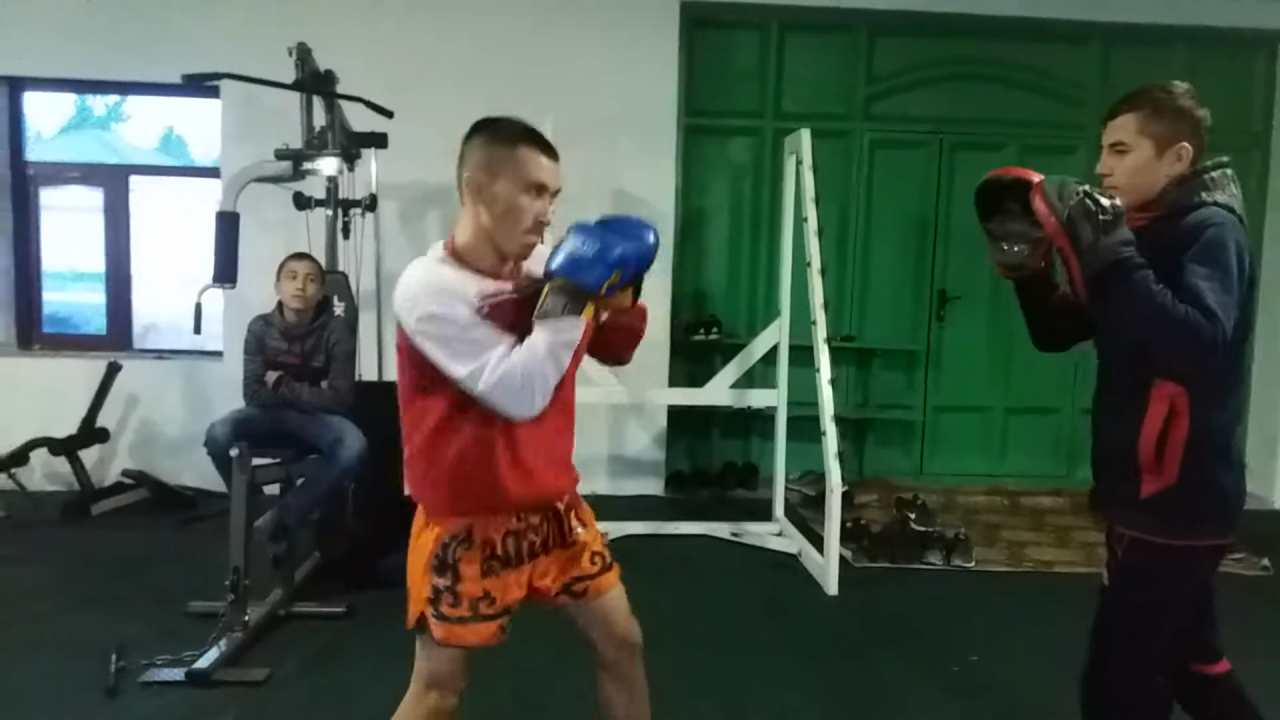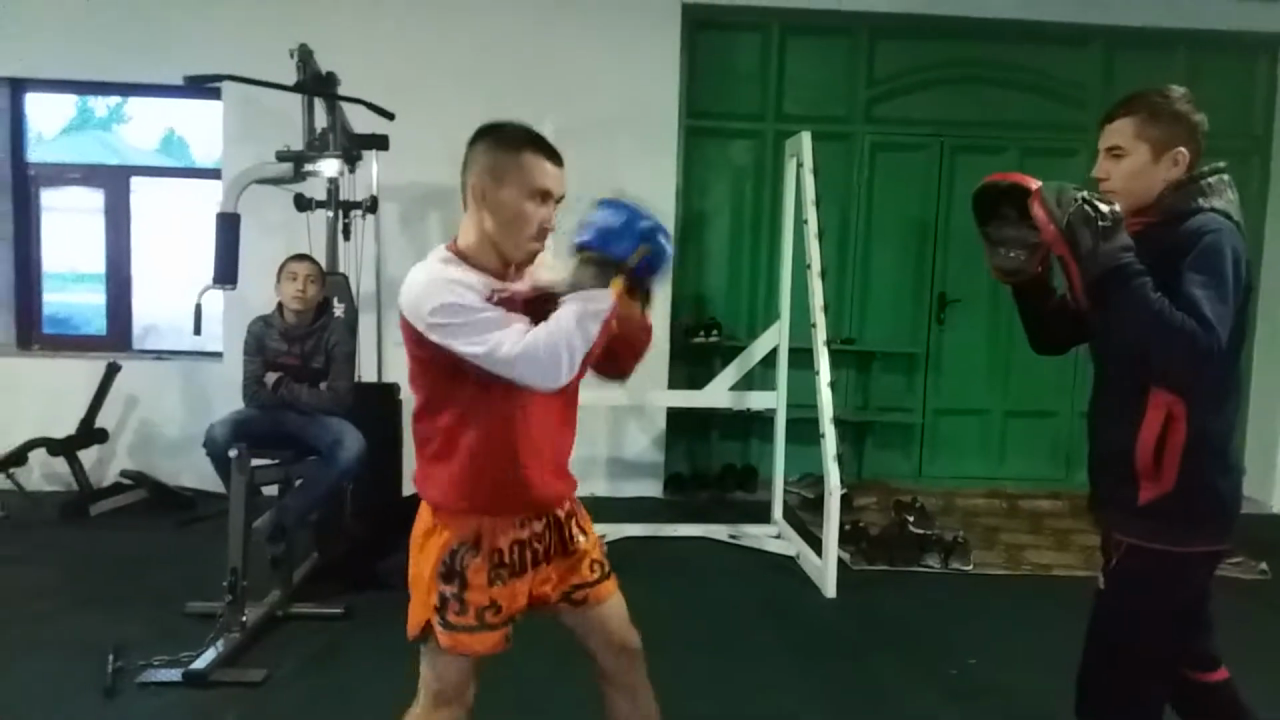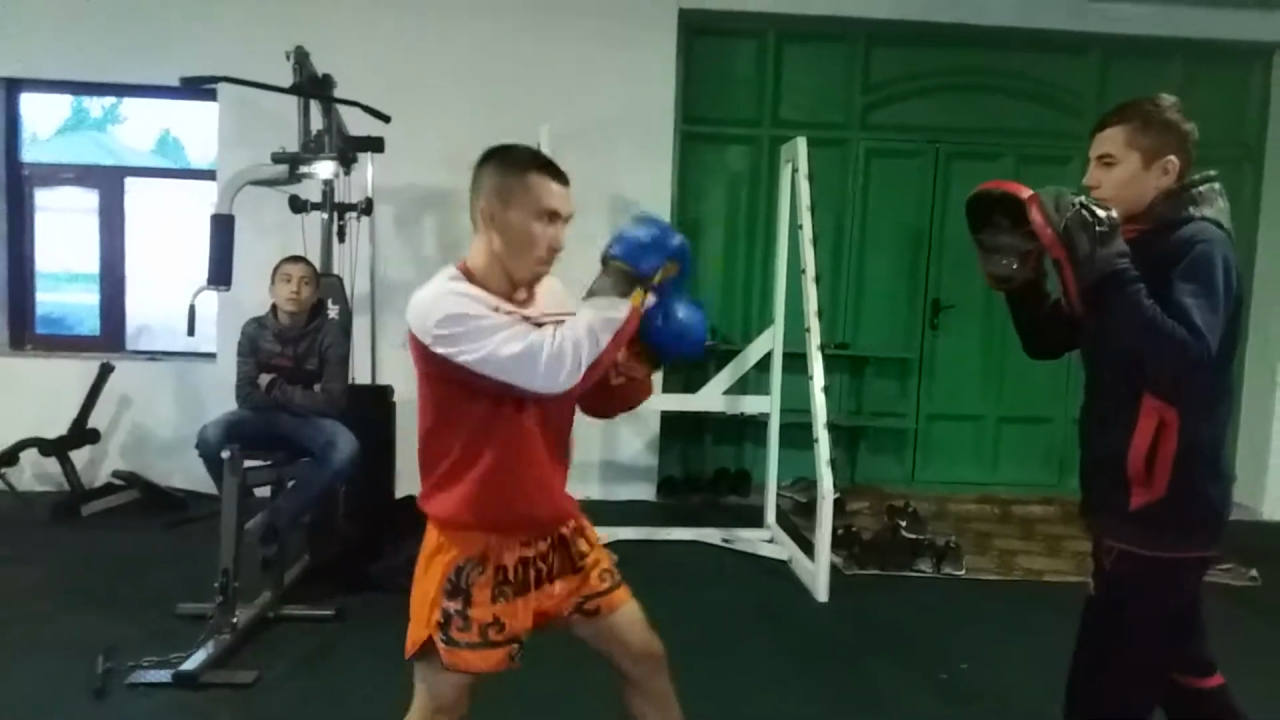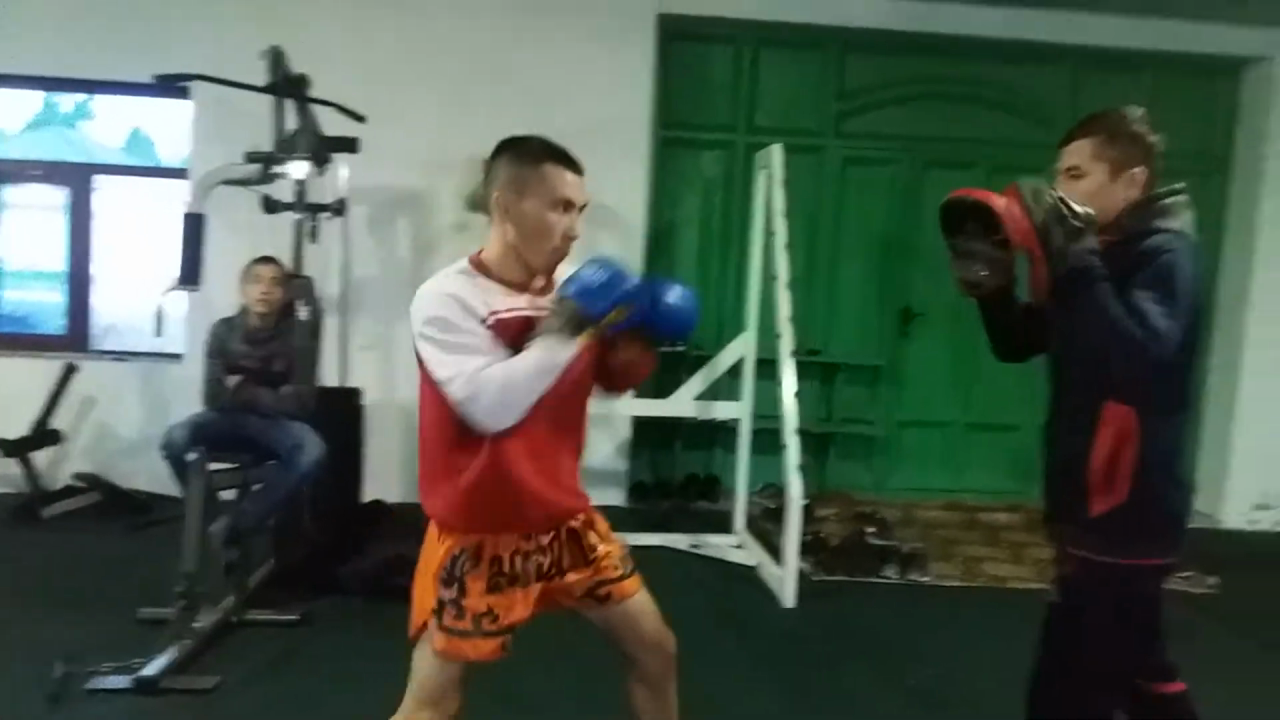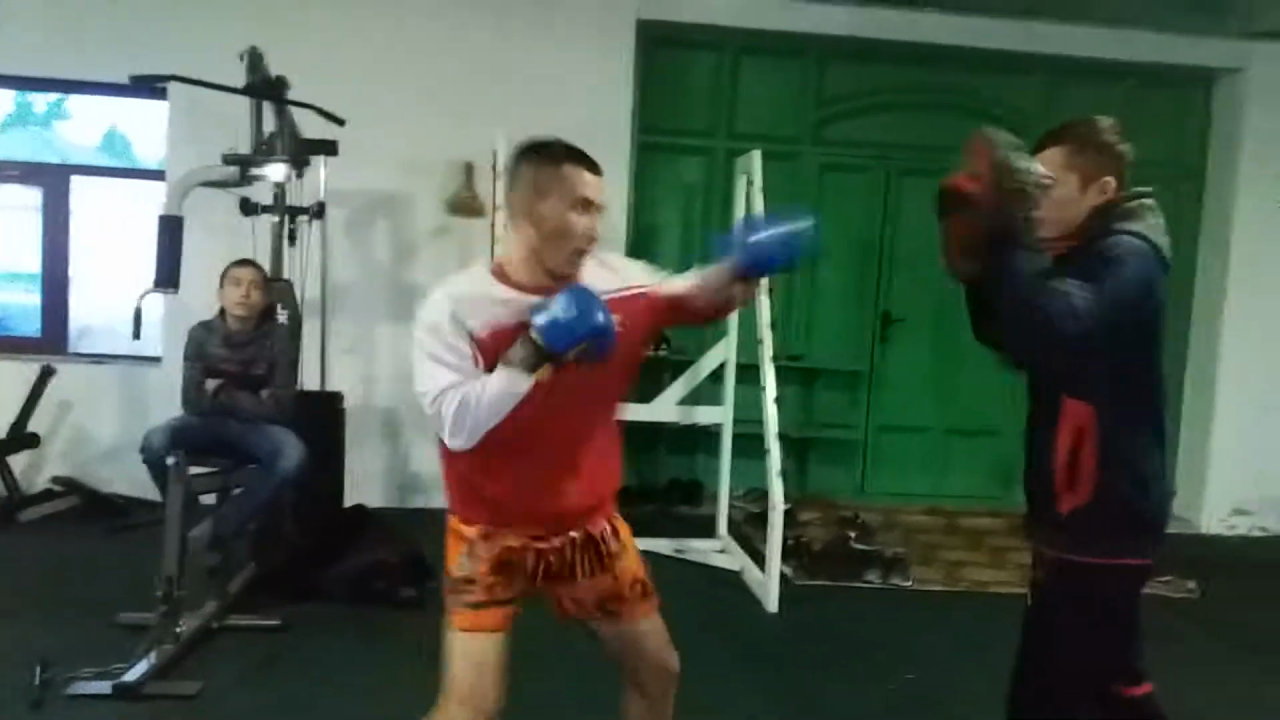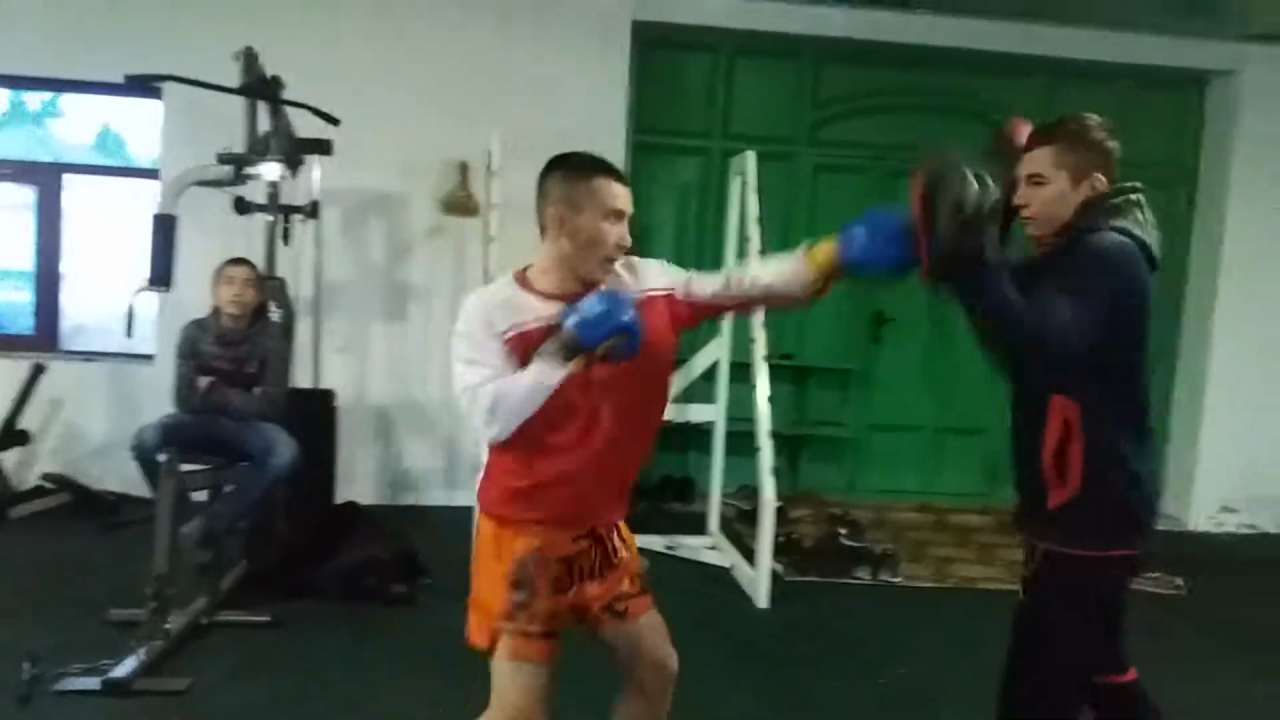
dt=0.1s
person 1, frame 1
left shoulder: (1209, 233)
right shoulder: (1147, 234)
left elbow: (1199, 348)
right elbow: (1057, 332)
left wrist: (1111, 260)
right wrist: (1028, 267)
left hip: (1175, 498)
right hip: (1152, 495)
right knee: (1189, 661)
person 1, frame 2
left shoulder: (1207, 239)
right shoulder: (1144, 239)
left elbow: (1193, 357)
right elbow: (1054, 336)
left wrist: (1110, 265)
right wrist: (1026, 273)
left hip: (1172, 504)
right hip: (1150, 500)
right knee: (1184, 667)
person 1, frame 3
left shoulder: (1198, 247)
right shoulder: (1135, 246)
left elbow: (1184, 365)
right elbow: (1047, 340)
left wrist: (1106, 271)
right wrist: (1019, 280)
left hip: (1162, 509)
right hip: (1140, 505)
person 1, frame 4
left shoulder: (1164, 258)
right shoulder: (1110, 255)
left elbow: (1138, 363)
right elbow: (1015, 344)
left wrist: (1077, 262)
right wrist: (990, 284)
left hip: (1125, 518)
right hip: (1117, 512)
person 1, frame 5
left shoulder: (1124, 259)
right shoulder: (1083, 260)
left elbow: (1046, 335)
right elbow: (1011, 335)
left wrist: (1006, 239)
right wrist: (983, 262)
left hip: (1101, 516)
right hip: (1094, 512)
person 1, frame 6
left shoulder: (1110, 258)
right shoulder: (1062, 258)
left elbow: (1039, 345)
right elbow: (991, 301)
left wrist: (965, 244)
right wrist: (974, 240)
left hip: (1090, 513)
right hip: (1081, 509)
person 2, frame 1
left shoulder: (543, 262)
right shoulder: (428, 289)
left elbow: (614, 349)
right elbow: (520, 393)
left wrist: (620, 295)
right wrist: (567, 301)
left hip: (551, 505)
right hip: (468, 524)
left knee: (623, 643)
person 2, frame 2
left shoulder: (535, 275)
right shoulder: (433, 287)
left elbow: (611, 357)
right elbow: (545, 364)
left wrist: (629, 305)
right wrist: (600, 275)
left hip: (549, 514)
right hip: (470, 529)
left knee: (622, 651)
person 2, frame 3
left shoulder: (549, 298)
right shoulder: (441, 307)
left elbow: (601, 397)
right elbow: (551, 365)
left wrist: (643, 359)
right wrist: (619, 286)
left hip: (555, 531)
right hip: (476, 545)
left knee: (645, 659)
person 2, frame 4
left shoulder: (565, 283)
right shoulder: (440, 301)
right elbow: (496, 404)
right wrist: (567, 326)
left hip: (561, 519)
right hip: (470, 531)
left knee: (656, 651)
person 2, frame 5
left shoulder: (609, 278)
right shoulder: (455, 305)
left elbow: (697, 294)
right elbow: (457, 425)
left wrist: (742, 268)
right wrist: (531, 355)
left hip: (588, 525)
right hip: (496, 536)
left knee: (658, 670)
person 2, frame 6
left shoulder: (640, 284)
right shoulder: (491, 310)
left elbow: (747, 284)
right elbow: (493, 417)
left wrist: (843, 252)
right wrist: (564, 350)
left hip: (597, 531)
right hip: (526, 538)
left knee: (657, 670)
person 3, frame 1
left shoulder: (336, 332)
right shoulder: (260, 328)
left elbow: (338, 399)
right elbow: (254, 395)
left wrist: (283, 385)
right wrist: (309, 393)
left hip: (318, 419)
right hip: (271, 416)
left knee: (354, 447)
right knee: (218, 435)
left ankle: (280, 520)
person 3, frame 2
left shoulder: (335, 333)
right shoulder: (260, 329)
left elbow: (338, 401)
right elbow: (253, 395)
left wrist: (283, 387)
right wrist: (309, 394)
left hip: (317, 421)
right hip: (271, 417)
left knee: (353, 448)
right knee: (217, 436)
left ankle: (279, 521)
person 3, frame 3
left shoulder: (329, 335)
right shoulder: (254, 330)
left elbow: (331, 403)
right elbow: (246, 397)
left wrist: (277, 388)
right wrist: (302, 396)
left hip: (310, 423)
right hip: (265, 418)
left knee: (346, 449)
right knee: (209, 437)
left ankle: (271, 522)
person 3, frame 4
left shoulder: (297, 337)
right shoulder: (223, 331)
left elbow: (299, 404)
right elbow: (214, 398)
left wrist: (243, 390)
right wrist: (269, 398)
left hip: (277, 424)
right hip: (232, 420)
left knee: (313, 451)
right knee: (176, 438)
left ankle: (235, 525)
person 3, frame 5
left shoulder: (277, 340)
right shoulder: (201, 334)
left elbow: (278, 408)
right elbow: (193, 402)
left wrist: (223, 393)
right wrist: (249, 402)
left hip: (257, 428)
right hip: (211, 424)
left knee: (293, 456)
right knee: (154, 443)
left ankle: (217, 530)
person 3, frame 6
left shoulder: (270, 338)
right shoulder: (195, 332)
left elbow: (271, 406)
right elbow: (186, 399)
left wrist: (215, 391)
right wrist: (242, 399)
left hip: (249, 426)
right hip: (203, 421)
left knee: (285, 454)
right knee: (146, 440)
left ankle: (206, 526)
